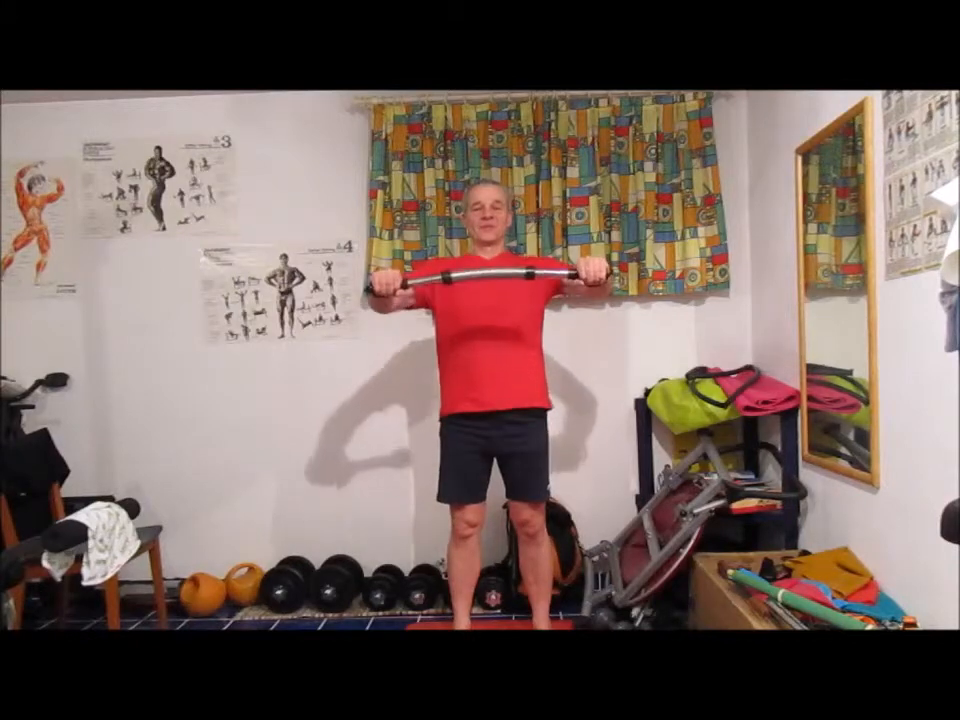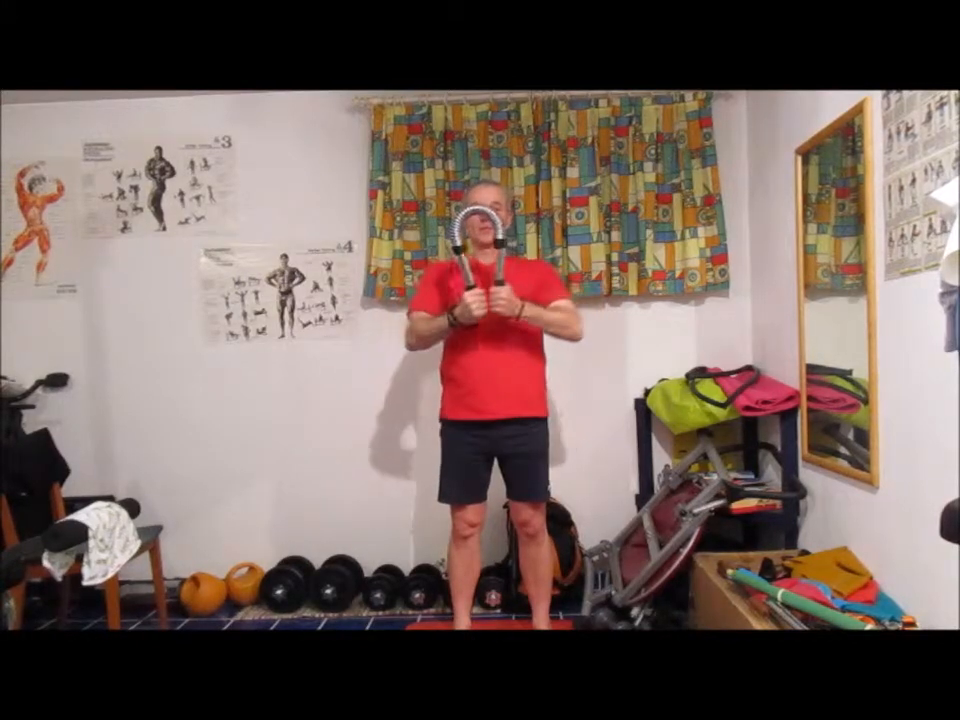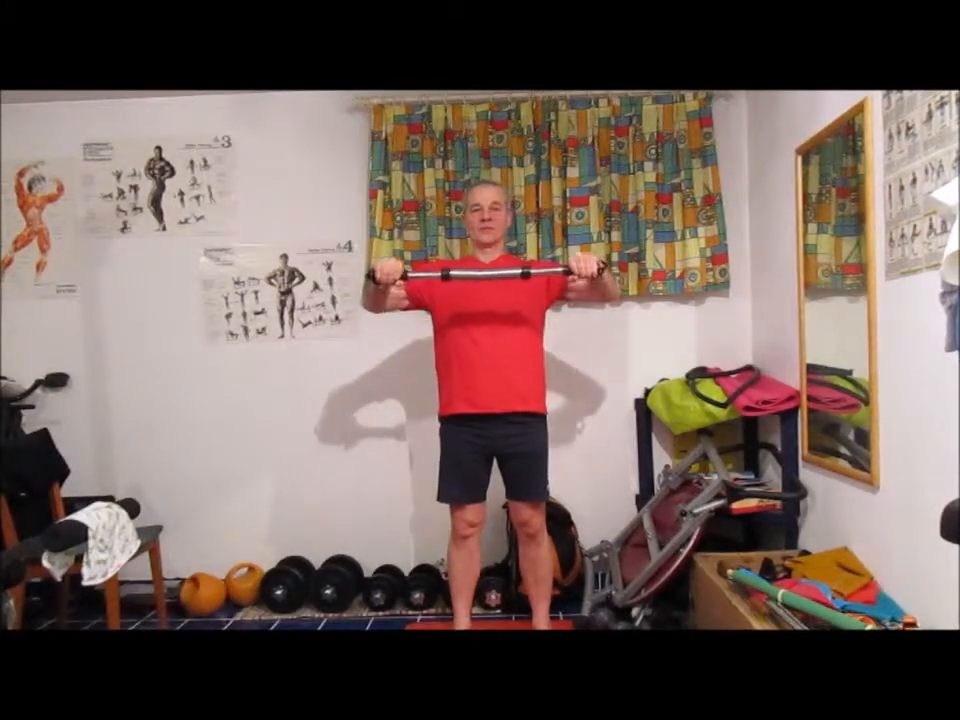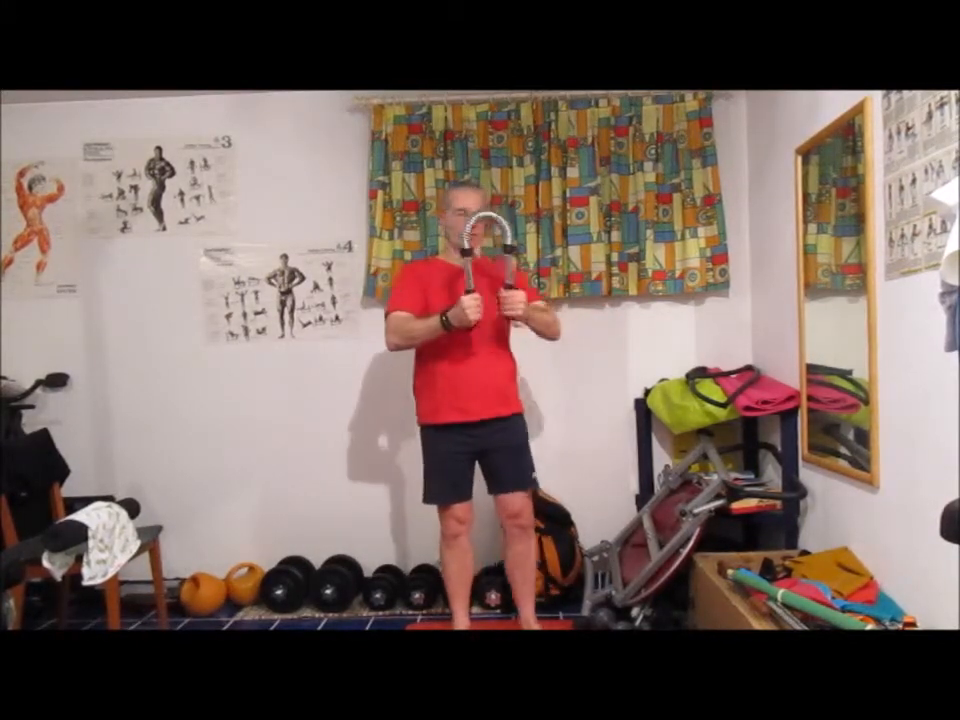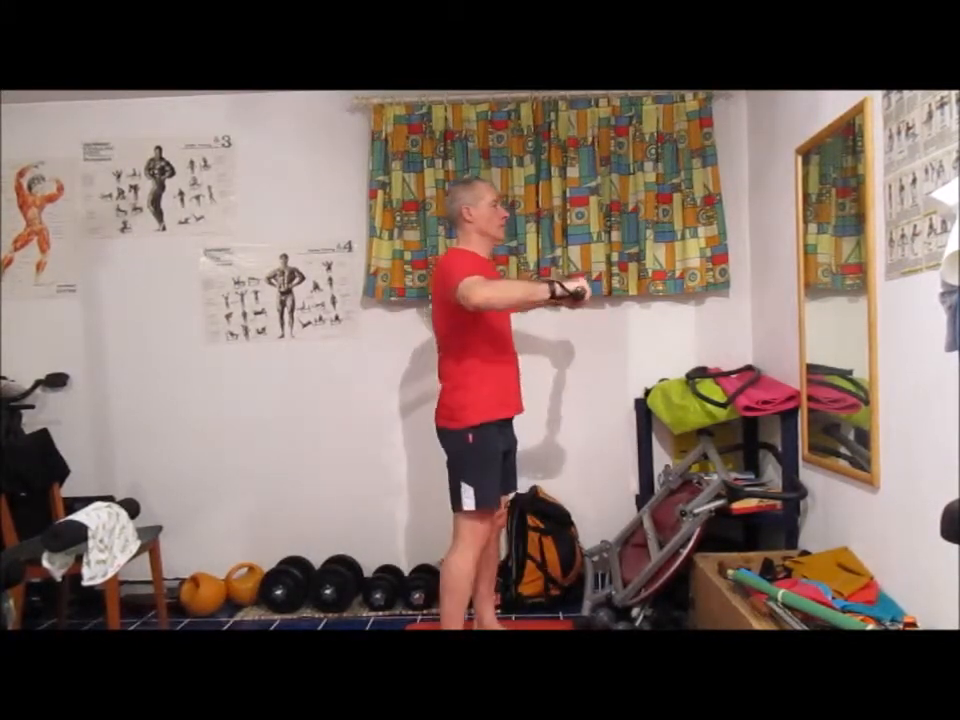
dt=1s
person 1, frame 1
left shoulder: (537, 268)
right shoulder: (439, 271)
left elbow: (590, 284)
right elbow: (387, 302)
left wrist: (597, 272)
right wrist: (382, 287)
left hip: (524, 416)
right hip: (462, 419)
left knee: (531, 523)
right knee: (465, 524)
left ankle: (542, 622)
right ankle: (461, 623)
person 1, frame 2
left shoulder: (538, 272)
right shoulder: (440, 275)
left elbow: (574, 328)
right elbow: (413, 338)
left wrist: (519, 308)
right wrist: (456, 317)
left hip: (524, 420)
right hip: (462, 422)
left knee: (531, 524)
right knee: (465, 525)
left ankle: (541, 622)
right ankle: (461, 623)
person 1, frame 3
left shoulder: (539, 273)
right shoulder: (437, 276)
left elbow: (608, 294)
right elbow: (375, 305)
left wrist: (595, 271)
right wrist: (378, 280)
left hip: (524, 418)
right hip: (462, 421)
left knee: (531, 523)
right knee: (465, 525)
left ankle: (541, 622)
right ankle: (461, 623)
person 1, frame 4
left shoulder: (505, 274)
right shoulder: (416, 275)
left elbow: (553, 329)
right elbow: (395, 336)
left wrist: (526, 311)
right wrist: (450, 319)
left hip: (503, 418)
right hip: (444, 423)
left knee: (519, 517)
right knee: (455, 524)
left ankle: (529, 620)
right ankle: (461, 623)
person 1, frame 5
left shoulder: (479, 267)
right shoulder: (456, 261)
right elbow: (479, 297)
left wrist: (556, 299)
right wrist: (555, 286)
left hip: (494, 418)
right hip: (471, 422)
left knee: (494, 521)
right knee: (472, 533)
left ankle: (486, 620)
right ankle: (451, 628)
